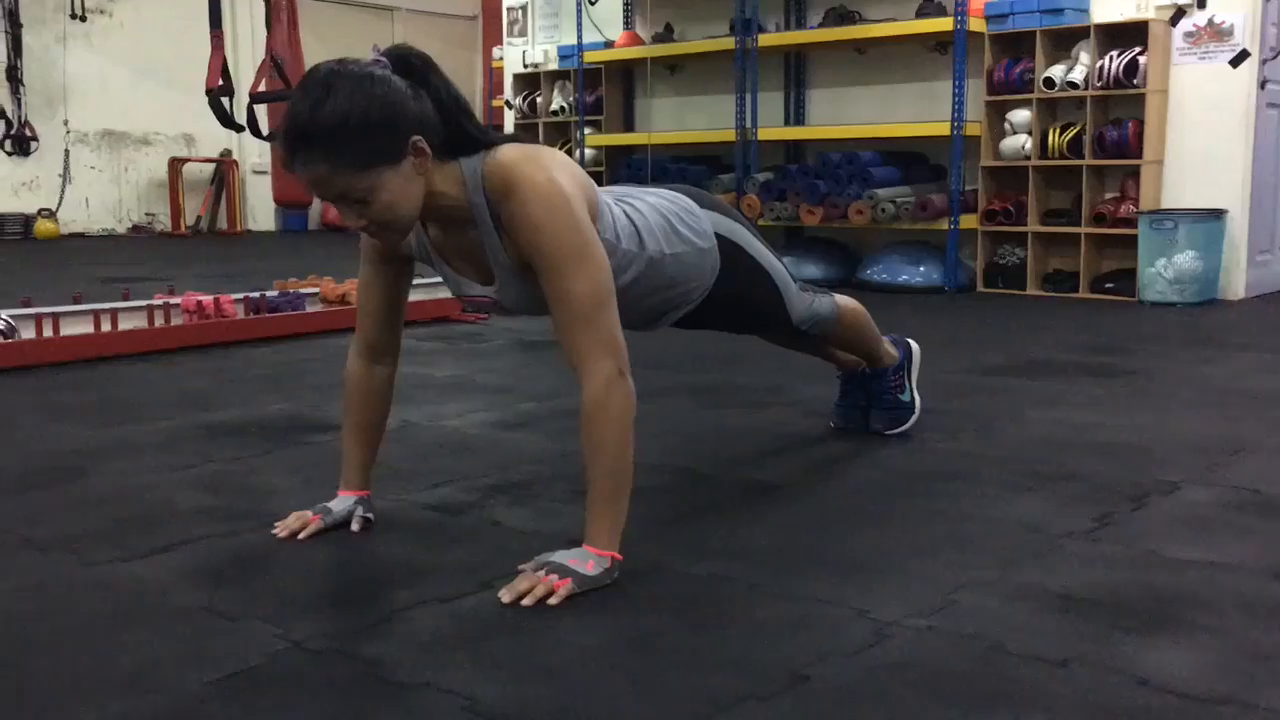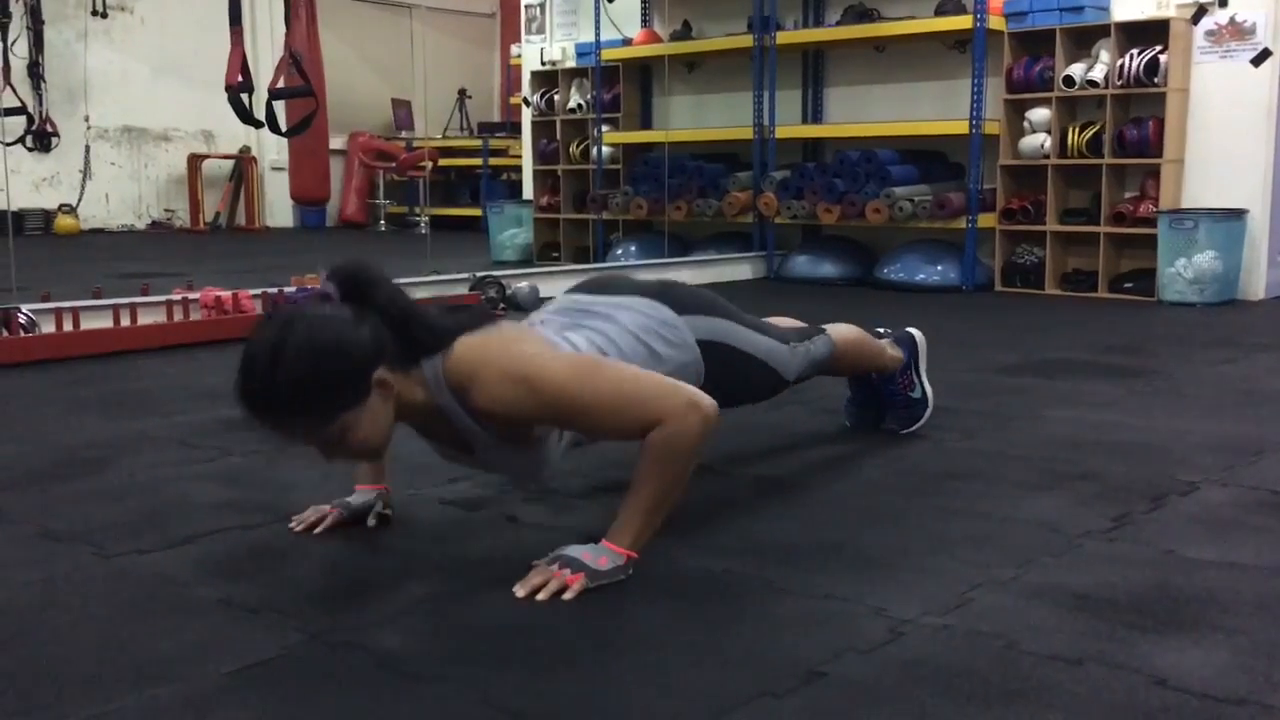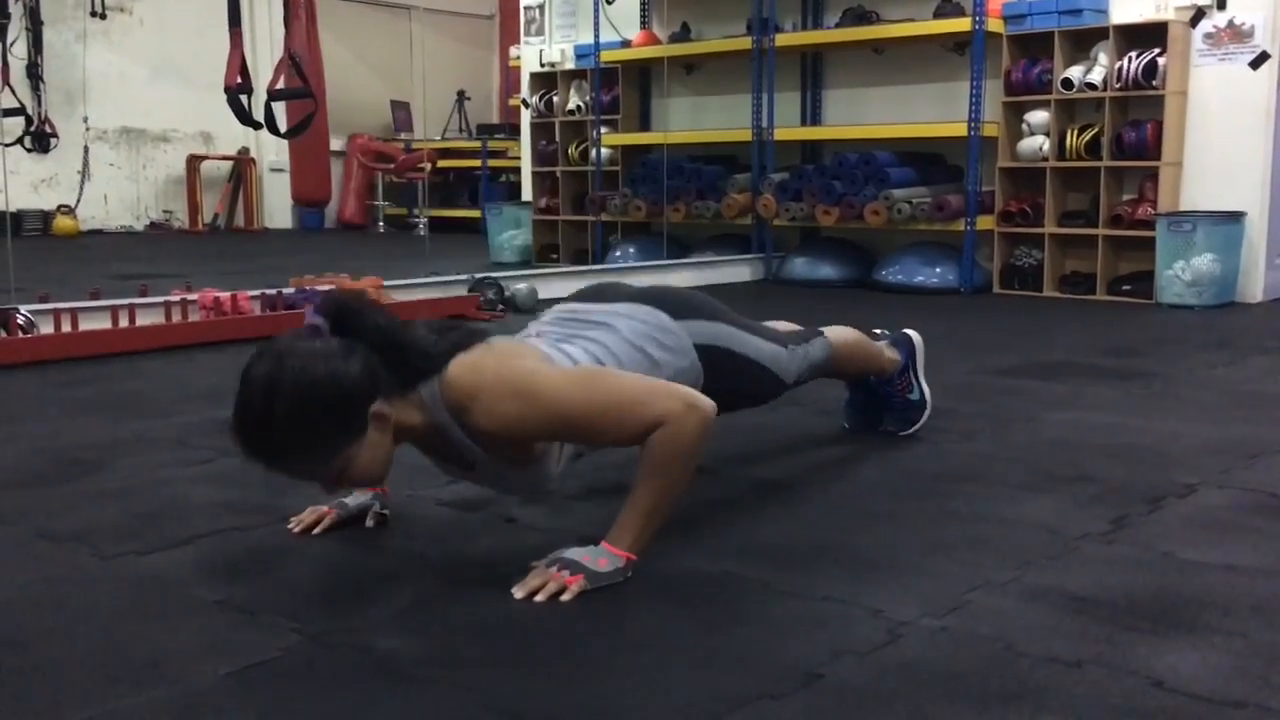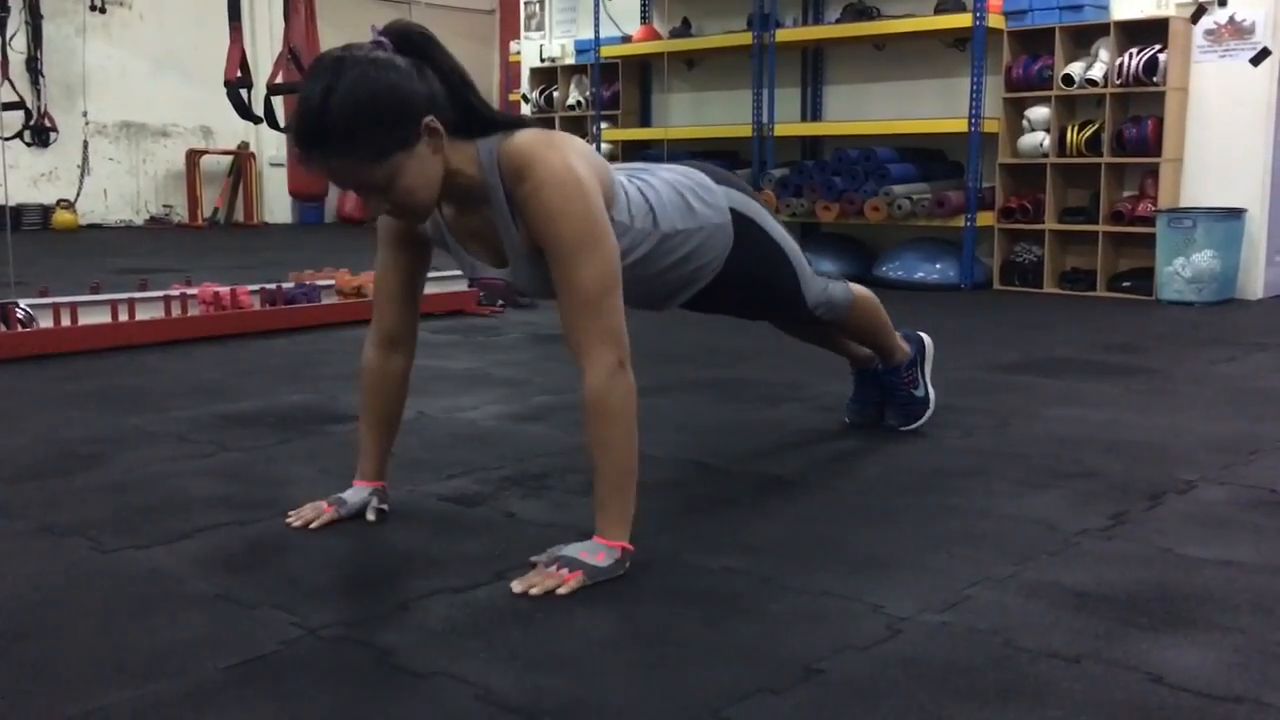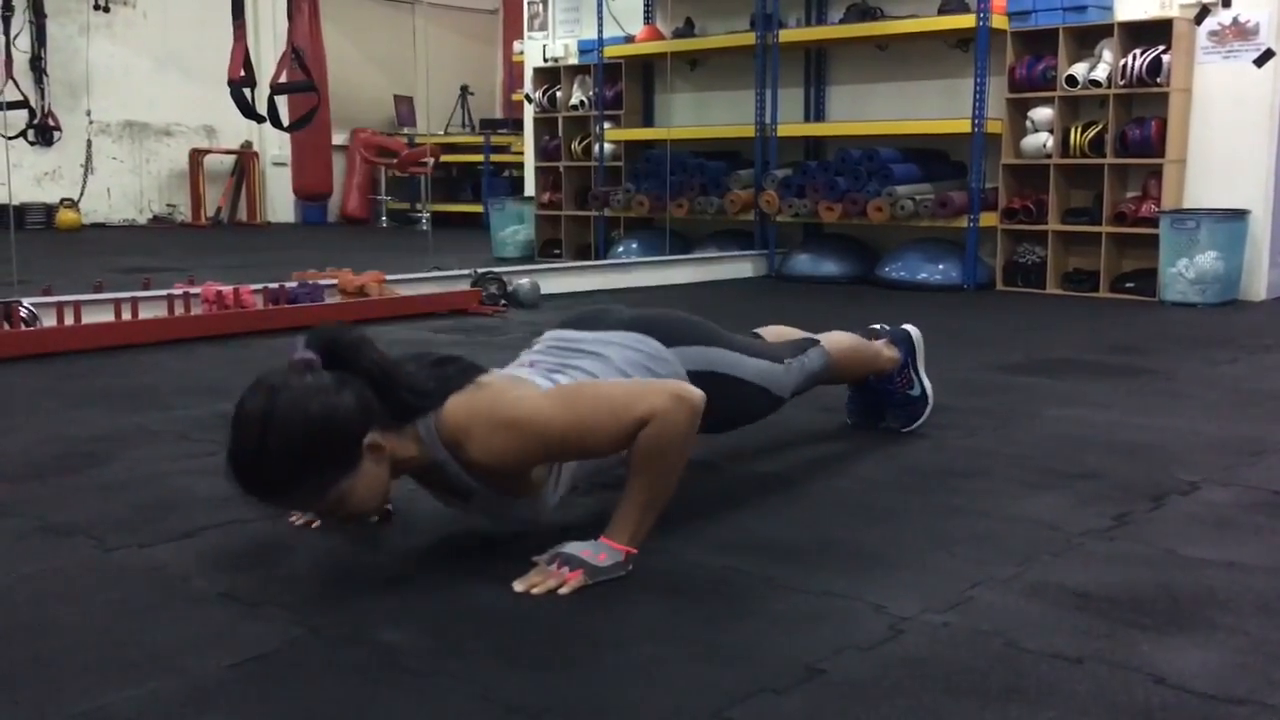
dt=1s
person 1, frame 1
left shoulder: (530, 189)
right shoulder: (394, 210)
left elbow: (605, 373)
right elbow: (372, 355)
left wrist: (599, 551)
right wrist: (351, 493)
left hip: (698, 246)
right hip: (643, 278)
left knee: (800, 316)
right knee: (781, 330)
left ankle: (889, 361)
right ankle: (854, 372)
person 1, frame 2
left shoulder: (494, 377)
right shoulder: (382, 357)
left elbow: (691, 411)
left wrist: (617, 549)
right wrist: (369, 487)
left hip: (677, 338)
right hip: (595, 317)
left knee: (797, 359)
right knee: (777, 349)
left ankle: (893, 354)
right ankle: (876, 355)
person 1, frame 3
left shoulder: (491, 395)
right shoulder: (376, 377)
left elbow: (690, 414)
left wrist: (615, 551)
right wrist: (363, 491)
left hip: (675, 345)
right hip: (593, 326)
left knee: (797, 363)
right knee: (771, 338)
left ankle: (890, 353)
right ankle: (874, 348)
person 1, frame 4
left shoulder: (545, 173)
right shoulder: (413, 193)
left elbow: (606, 364)
right elbow: (389, 344)
left wrist: (611, 544)
right wrist: (367, 485)
left hip: (712, 225)
right hip: (655, 252)
left knee: (812, 306)
right knee: (792, 322)
left ankle: (903, 357)
right ankle: (869, 371)
person 1, frame 5
left shoulder: (481, 433)
right shoulder: (370, 396)
left elbow: (680, 404)
left wrist: (617, 545)
right wrist: (360, 499)
left hip: (666, 364)
right hip: (583, 348)
left knee: (788, 373)
right knee: (762, 349)
left ankle: (890, 352)
right ankle: (874, 348)
